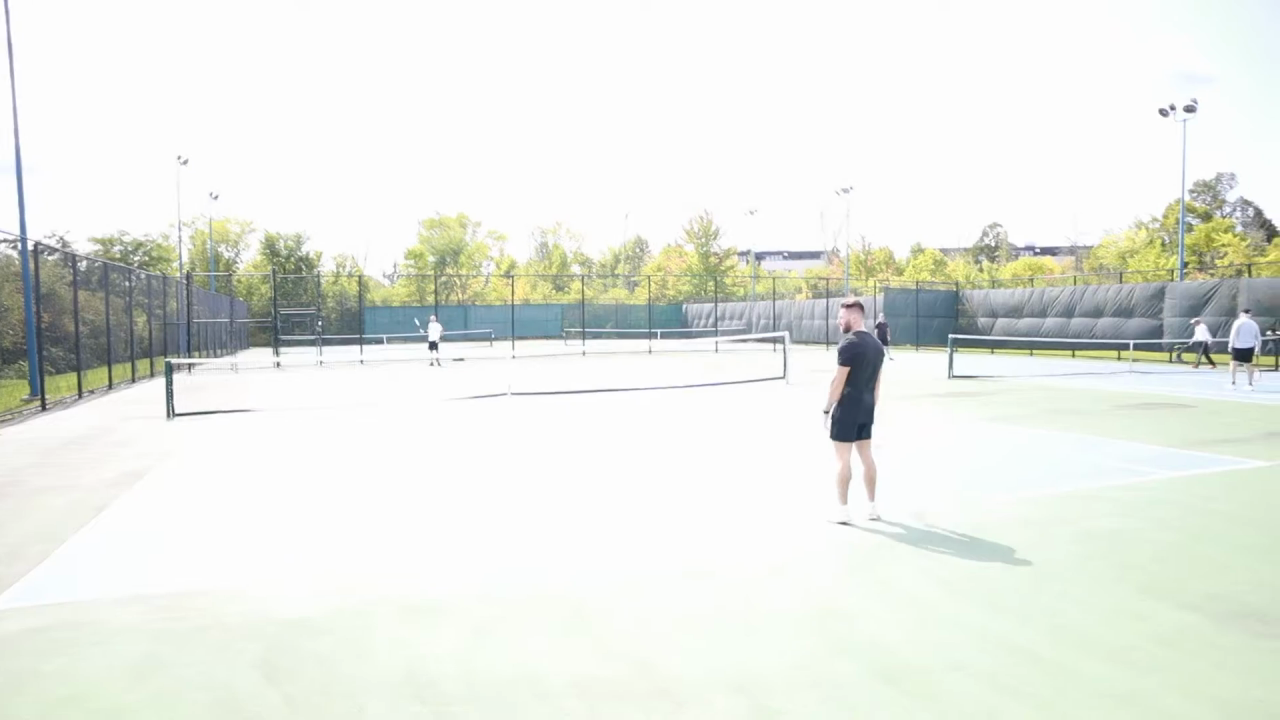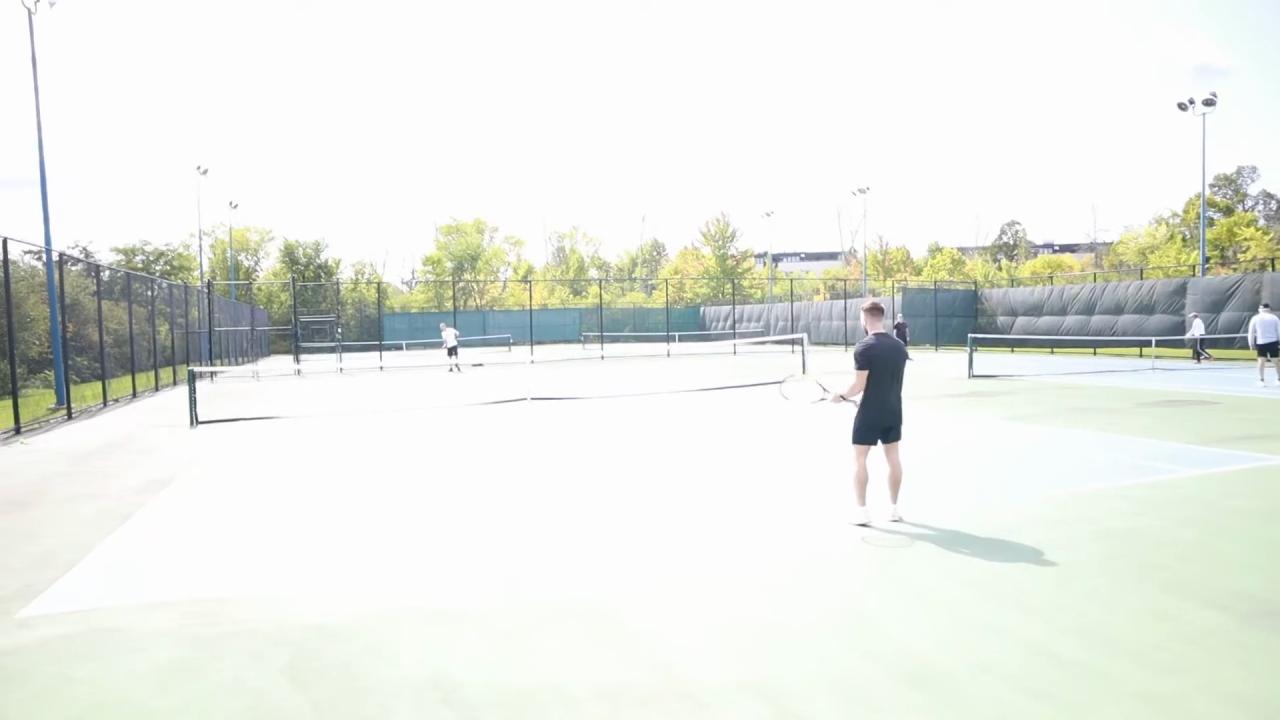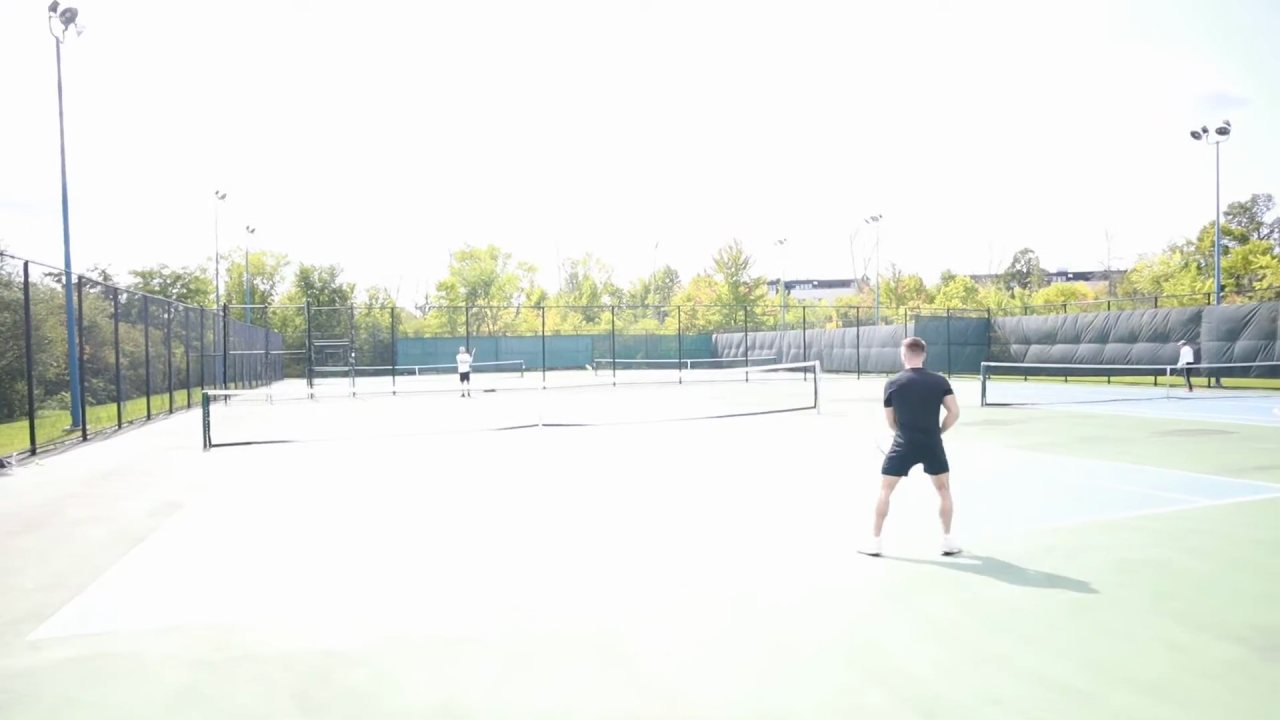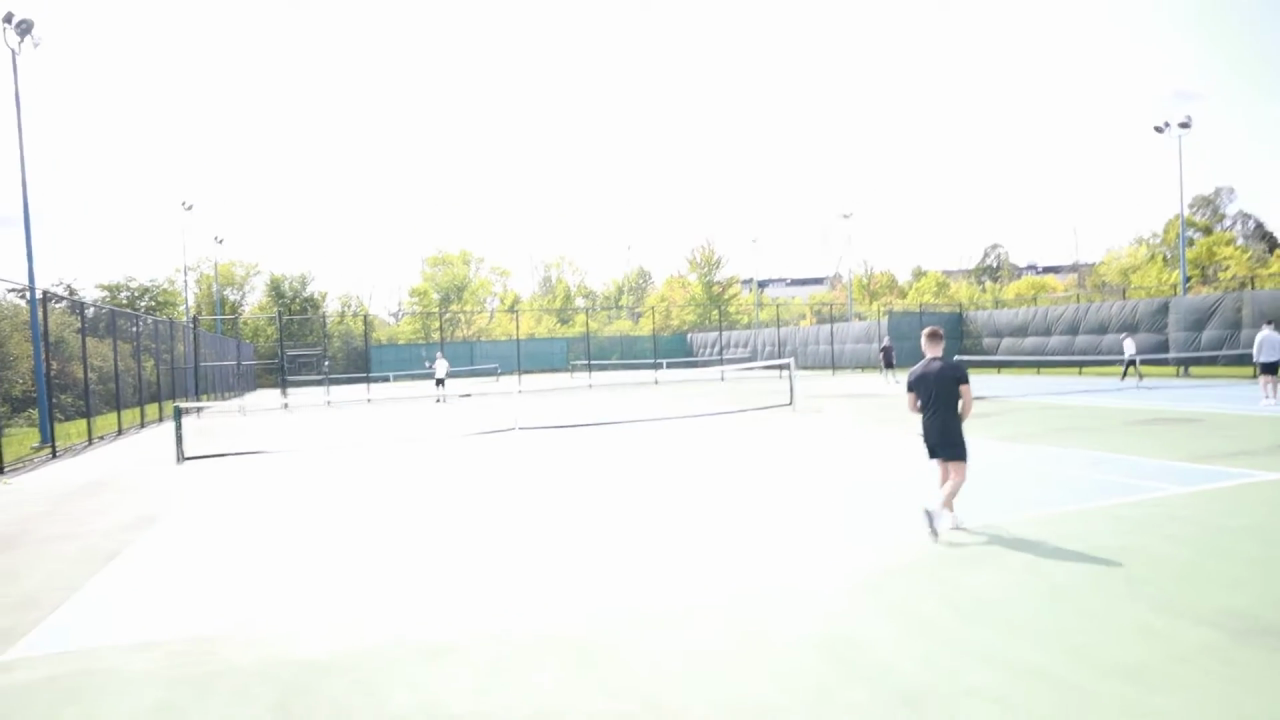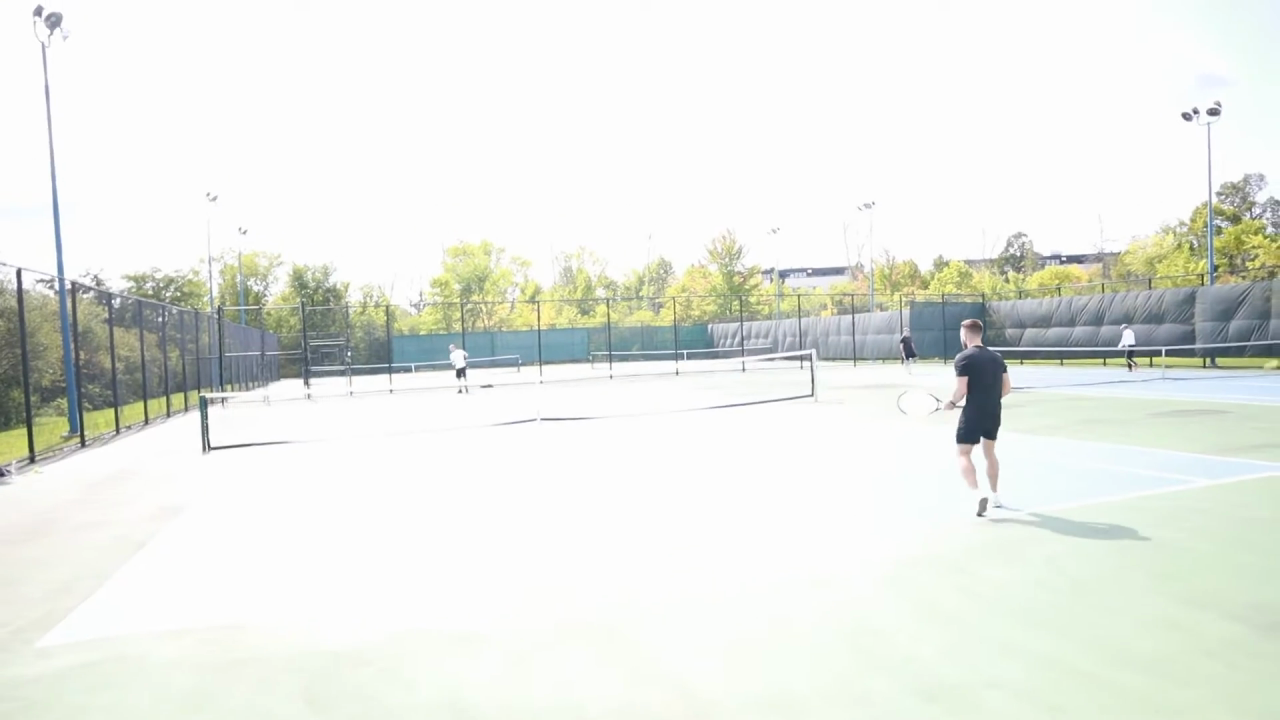
dt=0.7s
person 1, frame 1
left shoulder: (849, 344)
right shoulder: (877, 345)
left elbow: (839, 382)
left wrist: (826, 410)
left hip: (847, 409)
right hip: (866, 408)
left knee: (843, 458)
right knee: (866, 456)
left ankle: (843, 510)
right ankle: (872, 507)
person 1, frame 2
left shoulder: (864, 347)
right shoulder: (899, 346)
left elbow: (859, 386)
right elbow: (899, 380)
left wrist: (842, 396)
left hip: (871, 412)
right hip: (894, 411)
left knee: (860, 459)
right knee: (893, 459)
left ankle: (862, 511)
right ankle: (894, 509)
person 1, frame 3
left shoulder: (893, 384)
right shoulder: (939, 381)
left elbow: (890, 421)
right elbow: (954, 413)
right wrist: (938, 432)
left hip: (904, 444)
right hip: (932, 444)
left knee: (885, 490)
right knee: (944, 490)
left ankle: (874, 542)
right ankle: (947, 541)
person 1, frame 4
left shoulder: (914, 373)
right shoulder: (956, 368)
left elbow: (912, 407)
right elbow: (967, 399)
right wrist: (960, 419)
left hip: (930, 431)
right hip: (950, 429)
left knee: (945, 472)
right knee: (957, 477)
left ankle: (952, 517)
right ankle: (936, 508)
person 1, frame 5
left shoulder: (964, 358)
right shoulder: (997, 358)
left elbow: (962, 390)
right elbow: (1006, 388)
left wrist: (952, 403)
left hip: (973, 414)
right hip: (994, 413)
left knee: (963, 455)
right knee: (989, 453)
left ankle: (979, 493)
right ankle: (994, 496)
